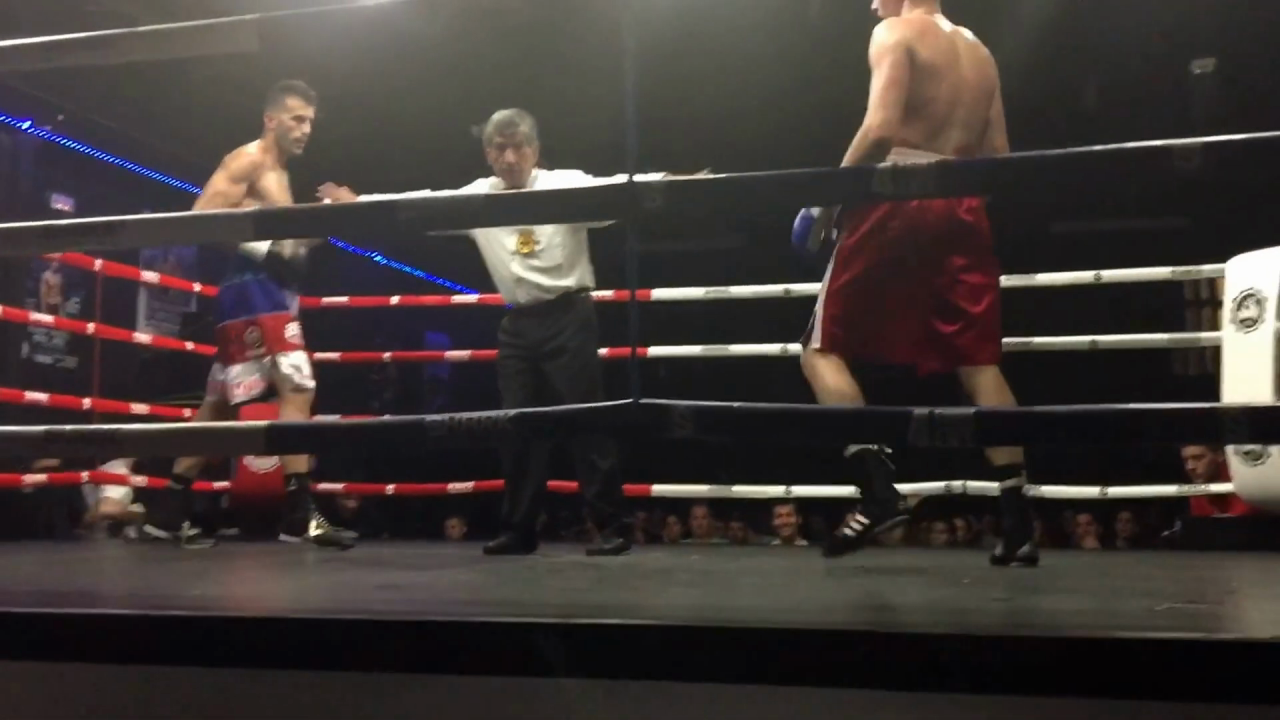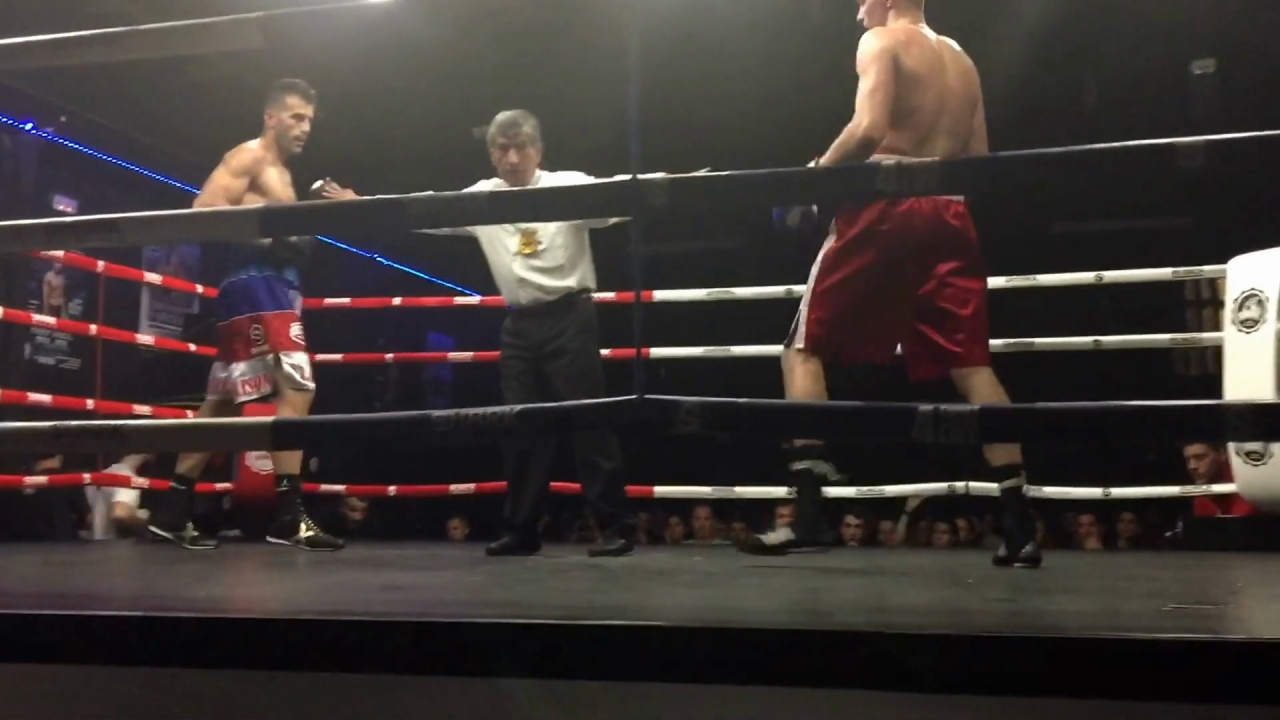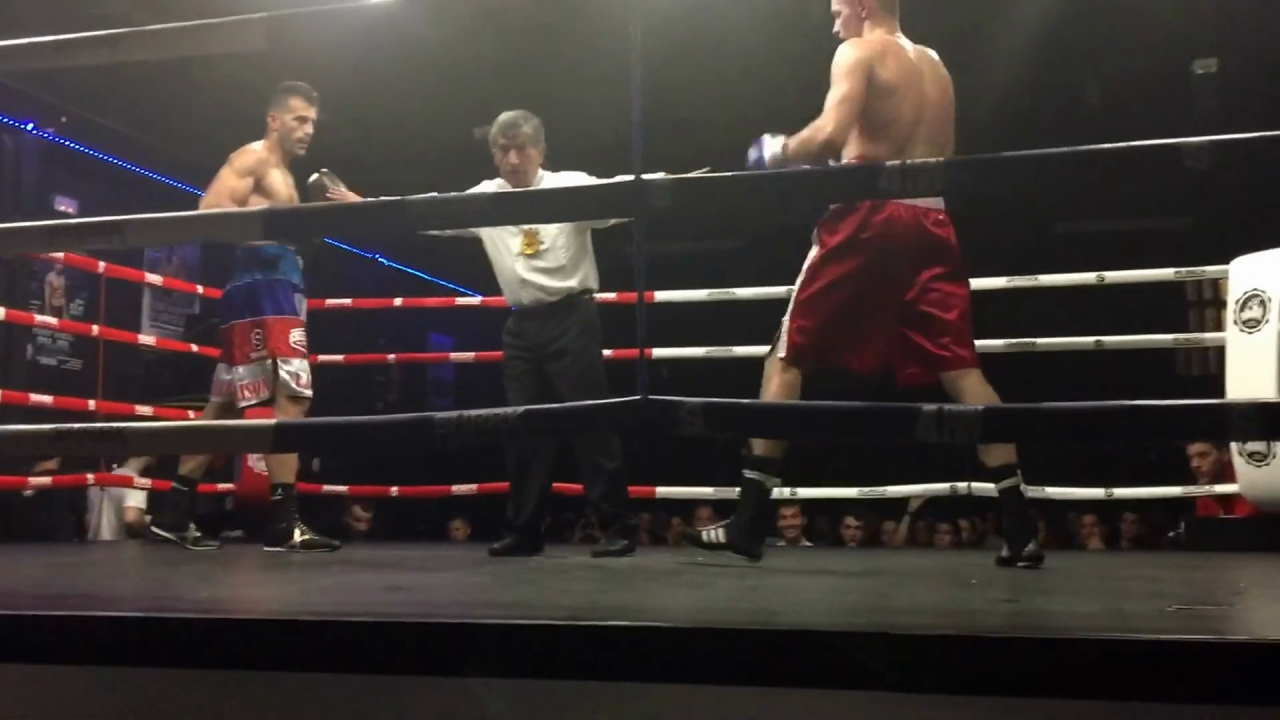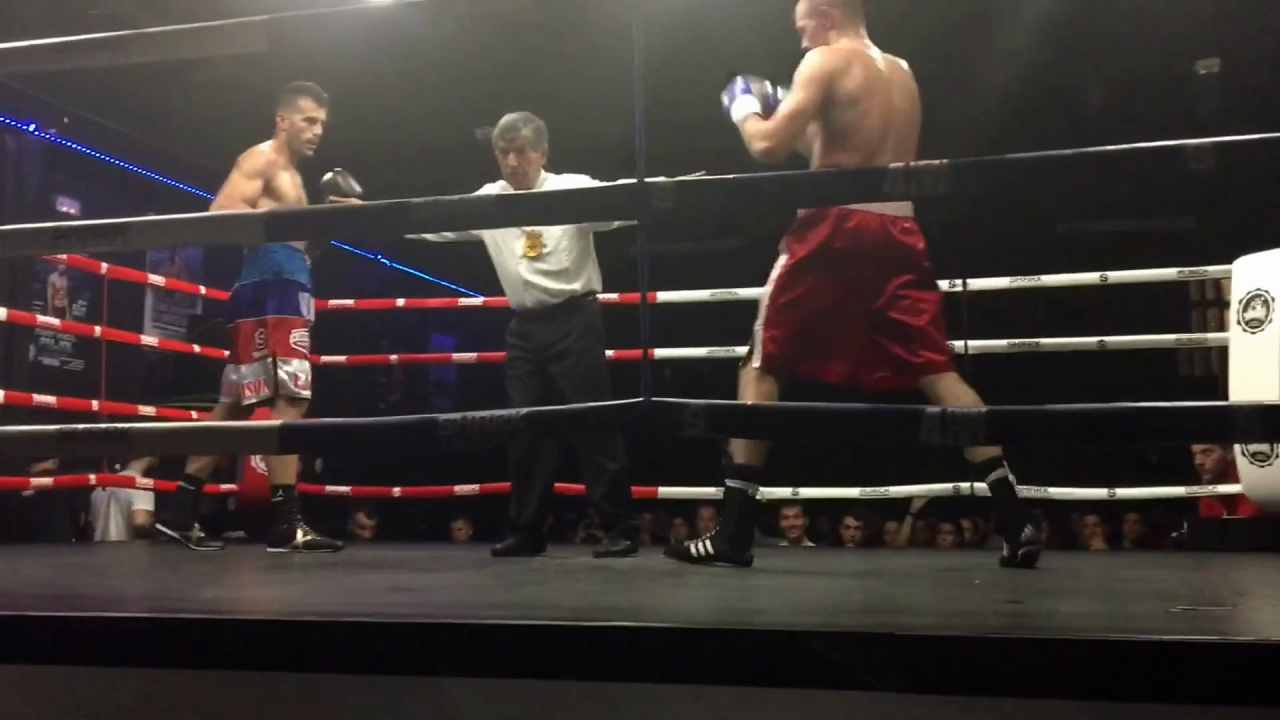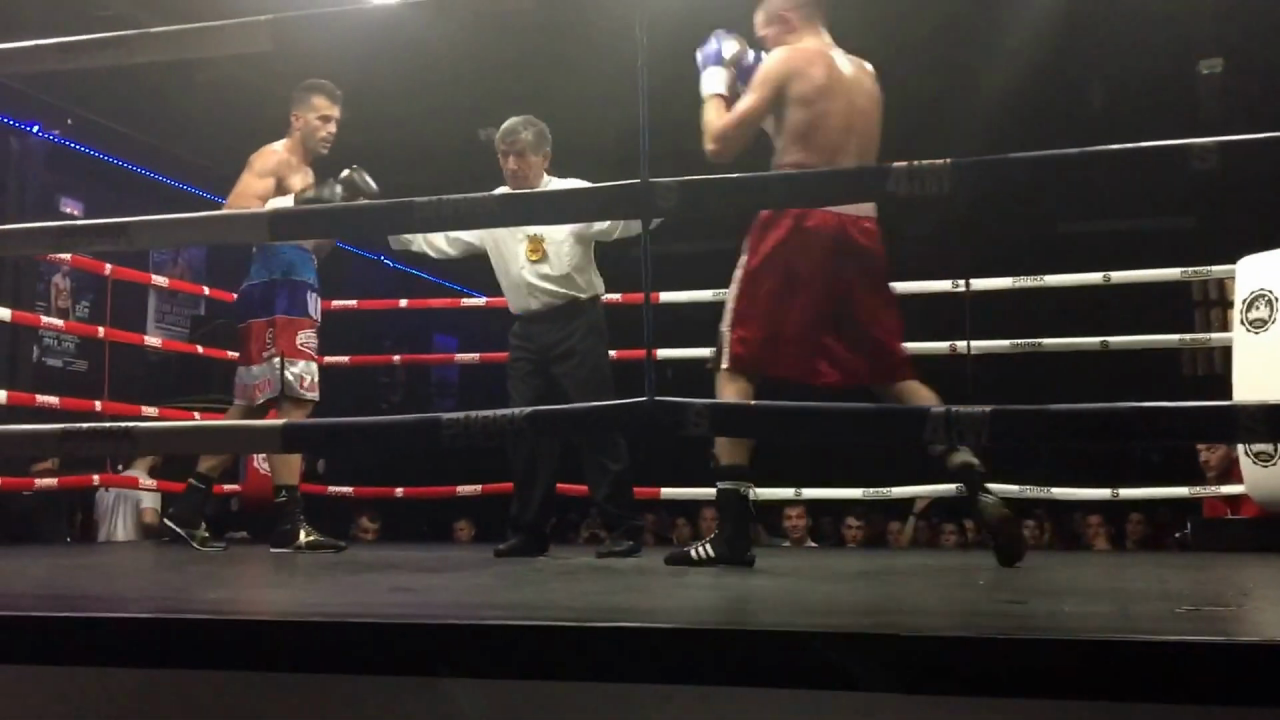
dt=0.1s
person 1, frame 1
right shoulder: (978, 51)
left elbow: (881, 127)
right elbow: (997, 153)
left hip: (897, 203)
right hip: (961, 208)
left knee: (822, 348)
right knee: (978, 363)
left ankle: (878, 490)
right ankle: (1017, 525)
person 1, frame 2
right shoulder: (961, 57)
left elbow: (869, 129)
right elbow: (978, 157)
left hip: (885, 209)
right hip: (947, 213)
left knee: (804, 349)
right knee: (970, 365)
left ankle: (809, 511)
right ankle: (1020, 525)
person 1, frame 3
left shoulder: (858, 53)
right shoulder: (935, 67)
left elbow: (831, 136)
left wrist: (777, 155)
left hip: (865, 219)
right hip: (928, 221)
left knee: (786, 359)
right knee: (959, 368)
left ankle: (749, 520)
right ankle: (1019, 526)
person 1, frame 4
left shoulder: (825, 63)
right shoulder: (902, 74)
left elbow: (769, 146)
left wrist: (745, 109)
left hip: (833, 229)
right hip: (897, 228)
left knee: (761, 370)
right knee: (935, 375)
left ankle: (734, 531)
right ankle: (1013, 514)
person 1, frame 5
left shoulder: (784, 63)
right shoulder: (865, 74)
left elbow: (719, 144)
left wrist: (715, 79)
left hip: (797, 225)
right hip: (859, 227)
left knee: (735, 369)
right knee: (894, 374)
left ankle: (732, 533)
right ankle: (978, 490)
person 2, frame 1
left shoulder: (281, 174)
right shoulder: (248, 160)
right elbow: (203, 215)
left wrist: (314, 232)
right wrist: (264, 248)
left hip: (269, 293)
right hip: (252, 291)
left knee: (221, 404)
right knee: (297, 391)
left ankle: (174, 509)
right ankle: (300, 513)
person 2, frame 2
left shoulder: (281, 173)
right shoulder: (247, 157)
right elbow: (204, 209)
right wrist: (269, 233)
left hip: (273, 290)
right hip: (257, 288)
left knee: (221, 402)
right knee: (296, 391)
left ankle: (173, 511)
right ankle: (289, 516)
person 2, frame 3
left shoulder: (284, 176)
right shoulder: (251, 159)
right elbow: (210, 211)
left hip: (278, 293)
right hip: (261, 291)
left knee: (225, 405)
right knee: (292, 398)
left ankle: (175, 512)
right ankle: (284, 522)
person 2, frame 4
left shoulder: (293, 177)
right shoulder: (260, 159)
right elbow: (221, 215)
left hip: (287, 293)
right hip: (268, 291)
left knee: (235, 404)
right knee: (289, 401)
left ankle: (181, 511)
right ankle: (286, 521)
person 2, frame 5
left shoulder: (307, 174)
right shoulder: (273, 158)
left elbow: (314, 241)
right elbow: (233, 214)
left wrist: (343, 205)
right wrist: (296, 205)
left hip: (295, 293)
right hip: (278, 290)
left knee: (252, 405)
right knee: (296, 403)
left ankle: (188, 507)
right ankle: (288, 522)
person 3, frame 1
left shoulder: (567, 186)
right shoulder: (477, 197)
right wrist: (360, 203)
left hip: (568, 316)
right hip: (519, 323)
left ankle: (611, 526)
right ankle: (519, 528)
person 3, frame 2
left shoulder: (570, 187)
right shoulder: (482, 198)
left hip: (570, 316)
right hip: (521, 324)
left ankle: (615, 526)
right ankle: (522, 529)
person 3, frame 3
left shoulder: (572, 187)
right shoulder: (484, 199)
left hip: (571, 317)
right hip: (522, 325)
left ankle: (618, 526)
right ankle: (525, 530)
person 3, frame 4
left shoulder: (574, 190)
right shoulder: (488, 200)
left hip: (574, 320)
right hip: (525, 327)
right knee: (526, 427)
left ankle: (621, 528)
right ankle: (527, 530)
person 3, frame 5
left shoulder: (575, 196)
left elbow: (622, 216)
right elbow: (439, 240)
left hip: (577, 323)
right hip: (528, 330)
right knee: (528, 429)
left ankle: (623, 528)
right ankle: (529, 531)
